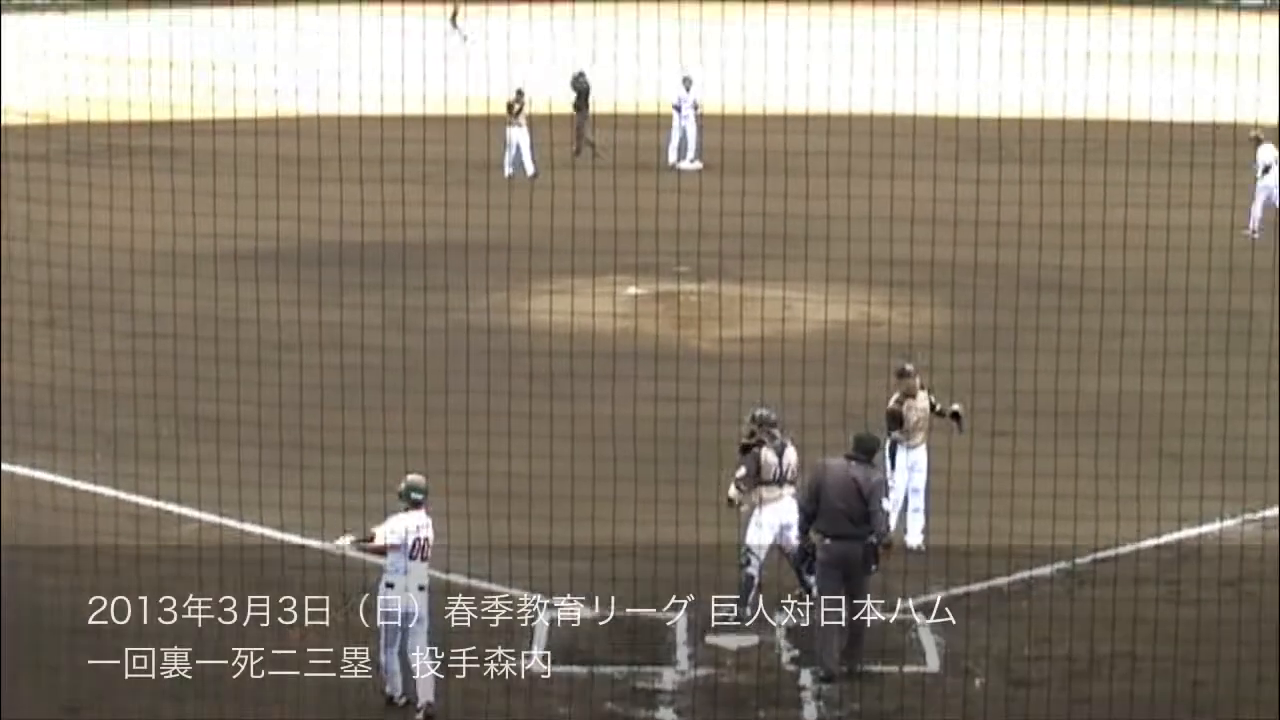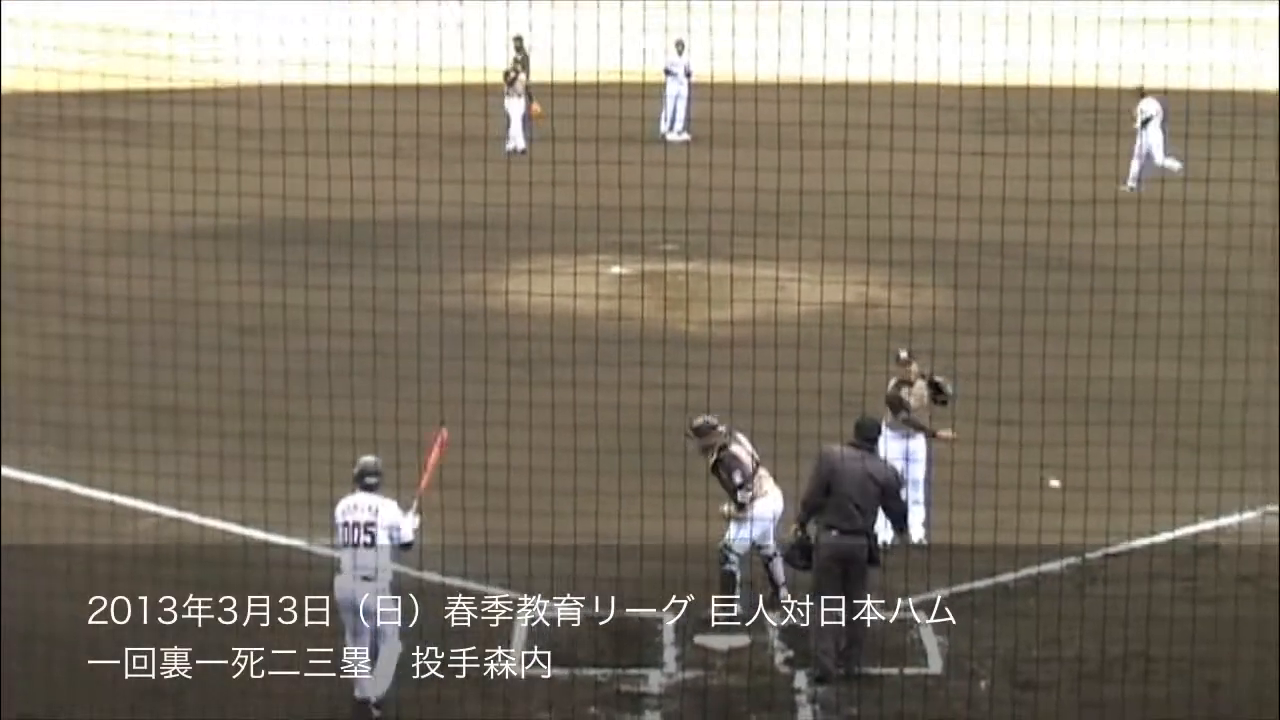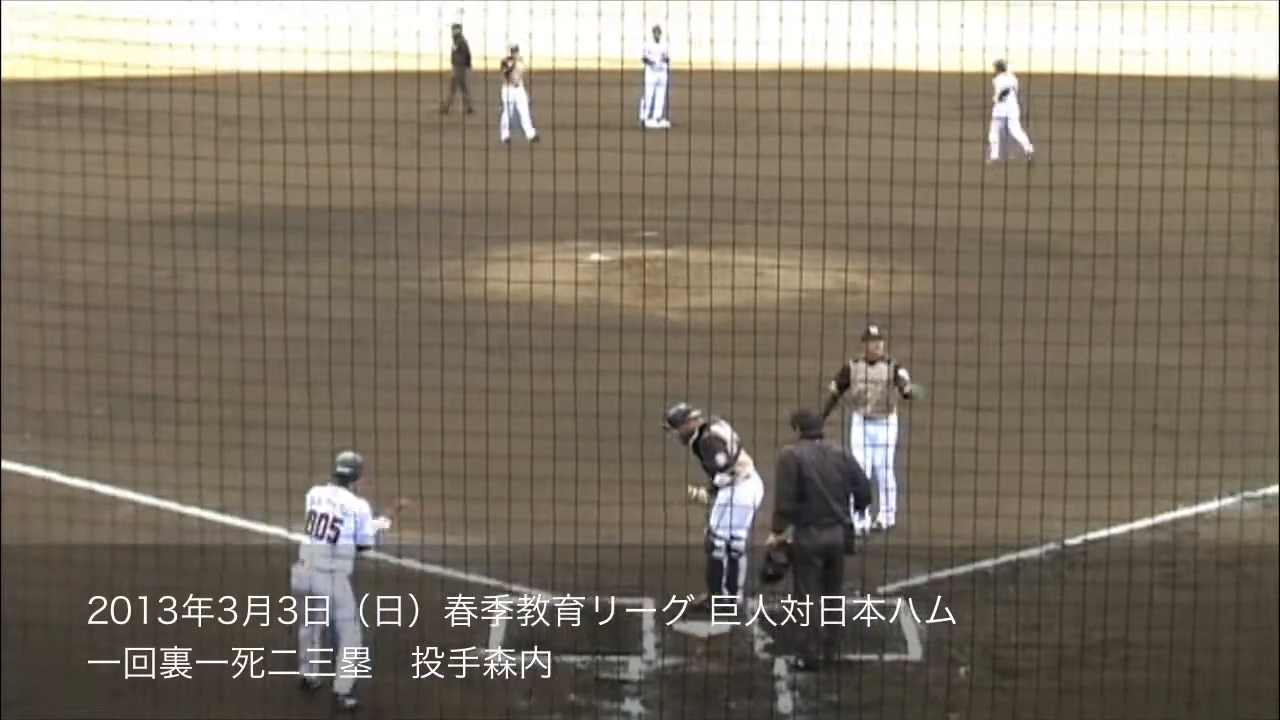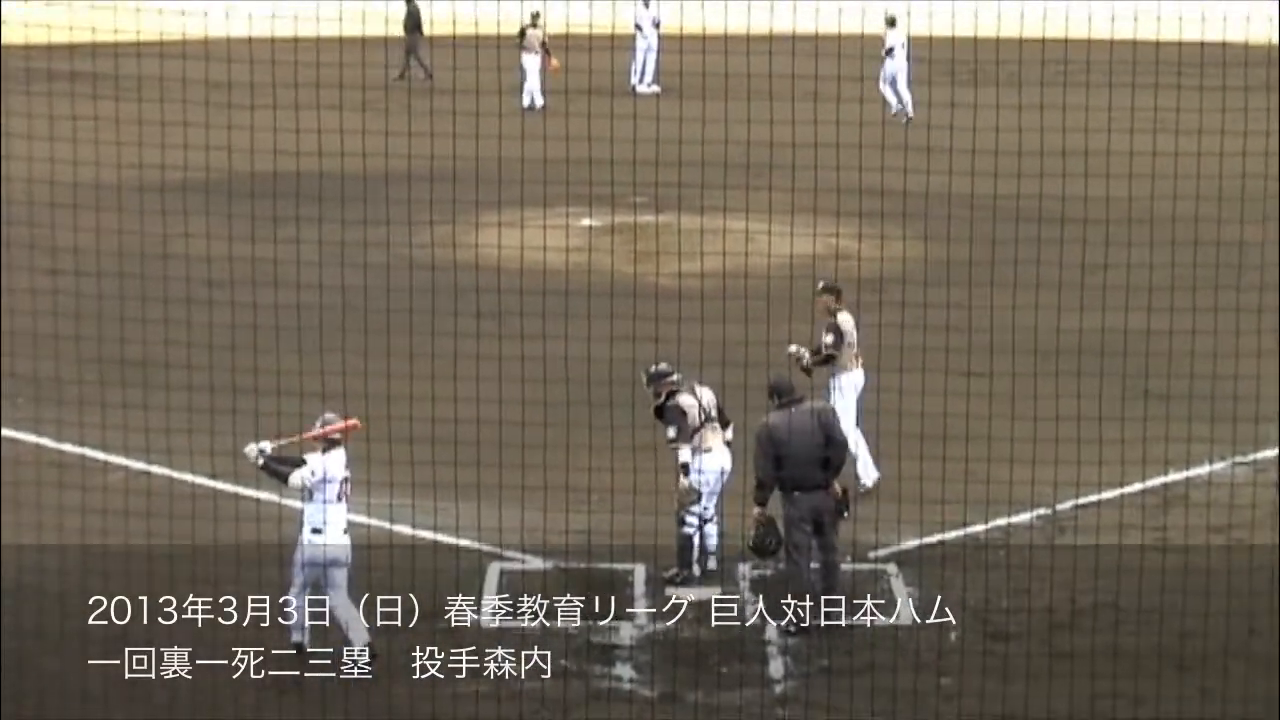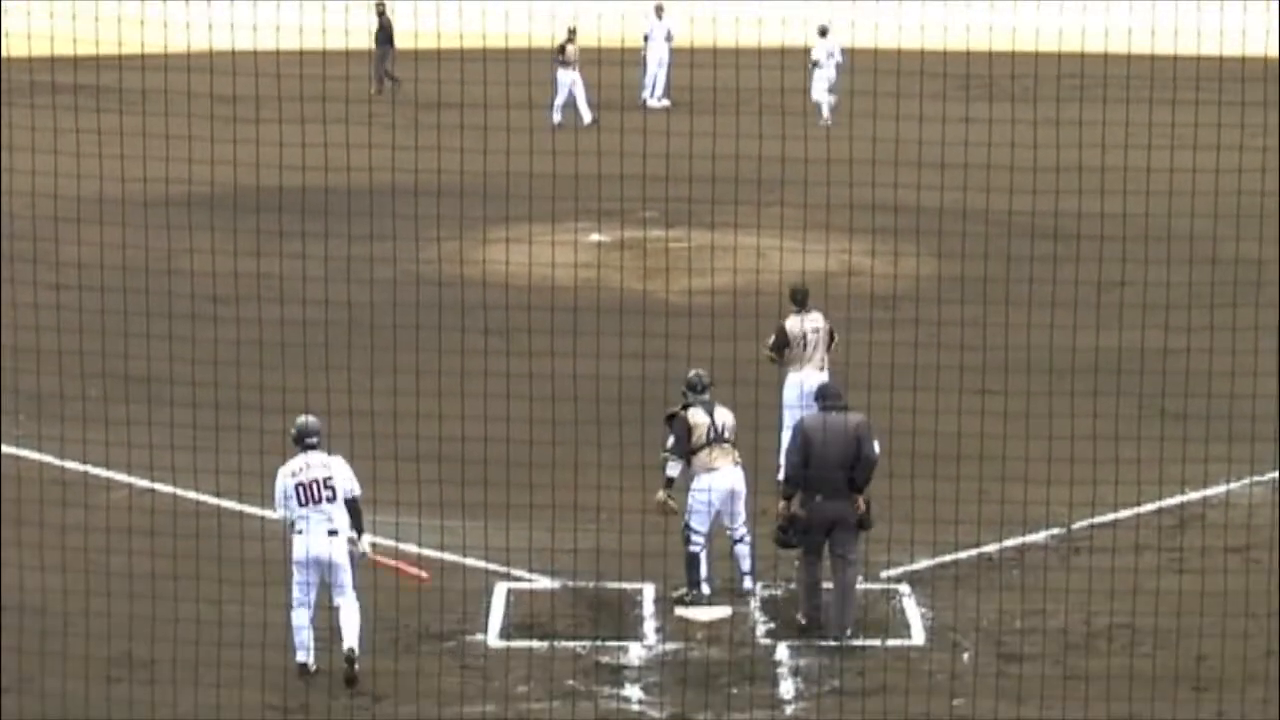
dt=0.7s
person 1, frame 1
left shoulder: (825, 467)
right shoulder: (874, 478)
left elbow: (808, 504)
right elbow: (878, 513)
left wrist: (804, 530)
right wrist: (883, 539)
left hip: (829, 546)
right hip: (858, 549)
left knee: (828, 607)
right knee: (856, 606)
left ankle: (829, 666)
right ankle: (853, 661)
person 1, frame 2
left shoulder: (830, 455)
right shoulder: (885, 471)
left elbow: (813, 494)
right elbow: (896, 509)
left wrist: (801, 521)
right wrist: (903, 529)
left hip: (829, 538)
right hip: (860, 542)
left knee: (825, 603)
right knee: (856, 604)
left ankle: (825, 666)
right ankle: (850, 662)
person 1, frame 3
left shoulder: (791, 454)
right shoulder: (841, 453)
left elbow: (785, 498)
right elbow: (863, 489)
left wrist: (777, 531)
right wrist: (857, 510)
left hip: (807, 534)
right hip: (838, 532)
left knee: (809, 595)
right knee: (833, 592)
left ankle: (811, 654)
right ankle: (829, 648)
person 1, frame 4
left shoulder: (769, 425)
right shoulder: (822, 411)
left elbow: (766, 470)
right elbow: (839, 444)
left wrist: (761, 503)
right wrist: (832, 477)
left hip: (795, 498)
right hip: (825, 494)
left knee: (798, 557)
right knee: (828, 550)
left ankle: (801, 618)
person 1, frame 5
left shoulder: (805, 423)
right shoulder: (860, 422)
left elbow: (794, 465)
right elbow: (869, 459)
left wrist: (787, 497)
right wrist: (857, 491)
left hip: (813, 502)
right hip: (847, 504)
left knee: (810, 559)
right knee: (845, 564)
left ankle: (809, 617)
right ankle: (842, 627)
person 2, frame 1
left shoulder: (399, 521)
right shoulder: (426, 521)
left elbow: (383, 543)
left wrist: (354, 543)
right wrist: (360, 543)
left hip: (392, 594)
right hip: (419, 595)
left knee: (389, 646)
right knee: (419, 650)
left ankle: (395, 693)
person 2, frame 2
left shoulder: (342, 506)
right shoulder: (388, 507)
right elbow: (407, 544)
right wrist: (411, 525)
left hip: (345, 584)
right hip: (374, 586)
left knee: (357, 642)
right knee: (389, 645)
left ankle: (363, 696)
right ankle: (372, 697)
person 2, frame 3
left shoulder: (315, 493)
right shoulder: (360, 506)
right elbow: (363, 545)
right wrist: (380, 526)
left hip: (302, 572)
right hip: (333, 579)
left knee: (309, 625)
right knee: (350, 635)
left ankle: (308, 676)
right ankle: (343, 692)
person 2, frame 4
left shoulder: (327, 461)
right shoulder: (335, 456)
left elbow: (295, 480)
right elbow: (299, 463)
left wrist: (261, 461)
right wrist: (267, 453)
left hip: (315, 540)
right hip: (339, 541)
left knee: (298, 593)
right knee: (338, 598)
left ankle: (299, 643)
right ankle: (362, 644)
person 2, frame 5
left shoulder: (285, 471)
right shoulder: (337, 463)
left elbow: (285, 515)
right elbow: (352, 502)
right wrist: (360, 534)
left hip: (303, 543)
right hip: (335, 541)
left knee: (302, 604)
right knee: (346, 600)
left ankle: (304, 661)
right ankle: (350, 649)
person 3, frame 1
left shoulder: (756, 452)
right shoulder: (789, 448)
left elbow: (742, 482)
right elbow: (791, 479)
left wrist: (733, 501)
left hip: (767, 511)
right hip: (789, 506)
left knee: (750, 560)
right knee: (796, 552)
left ankle: (743, 609)
right ankle: (813, 590)
person 3, frame 2
left shoulder: (726, 456)
right shoulder: (733, 437)
left elbow: (744, 488)
left wrist: (736, 510)
left hip: (758, 506)
right hip: (773, 497)
left knee: (729, 555)
right knee: (767, 548)
right ankle: (781, 593)
person 3, frame 3
left shoulder: (708, 438)
right shoulder: (714, 425)
left elbow: (726, 469)
left wrist: (707, 493)
right wrist: (712, 490)
left hip: (736, 490)
right hip: (751, 485)
left knee: (715, 540)
right knee: (737, 543)
left ankle: (717, 595)
right ankle: (734, 595)
person 3, frame 4
left shoulder: (673, 405)
right shoulder: (703, 391)
left elbow: (681, 441)
right elbow: (726, 424)
left wrist: (683, 474)
right wrist: (724, 447)
left hip: (702, 462)
right hip: (722, 456)
left knee: (689, 516)
right knee: (708, 512)
left ankle: (688, 570)
right ankle: (709, 560)
person 3, frame 5
left shoulder: (685, 416)
right shoulder: (726, 413)
left elbow: (676, 455)
left wrist: (666, 488)
left hip: (707, 479)
right hip: (735, 475)
left knee: (695, 535)
right knee: (739, 531)
left ankle: (698, 589)
right ankle: (747, 581)
person 4, frame 1
left shoulder: (924, 391)
right shoulder: (896, 406)
left elbow: (934, 408)
right elbow: (893, 440)
left wrist: (948, 413)
right wrist: (892, 470)
left hip: (920, 450)
right hip: (900, 451)
left knee: (917, 494)
right knee: (896, 495)
left ankle: (914, 538)
person 4, frame 2
left shoulder: (925, 380)
right shoulder: (894, 392)
left elbow: (942, 401)
right elbow: (909, 421)
left wrist: (943, 392)
right wrist: (936, 434)
left hip: (917, 438)
right hip: (893, 438)
left knee: (917, 485)
left ankle: (916, 533)
right ankle: (882, 534)
person 4, frame 3
left shoulder: (892, 365)
right shoulder: (851, 366)
left elbow: (903, 387)
right elbow: (835, 393)
left wrist: (909, 390)
right wrist: (821, 419)
left hip: (885, 422)
right hip: (860, 422)
left knee: (883, 469)
right knee: (860, 470)
left ankle: (886, 516)
right ankle: (860, 521)
person 4, frame 4
left shoulder: (835, 322)
right shoulder: (842, 317)
left elbow: (830, 356)
left wrist: (809, 362)
right wrist: (806, 353)
left hip: (845, 378)
right hip: (845, 377)
left knee: (848, 428)
right knee: (838, 427)
left ankle: (869, 474)
person 4, frame 5
left shoulder: (787, 324)
right shoulder: (821, 319)
left elbow: (772, 352)
right elbow: (831, 343)
left wrist: (781, 359)
left hip: (797, 377)
right hip: (820, 376)
left knee: (790, 424)
